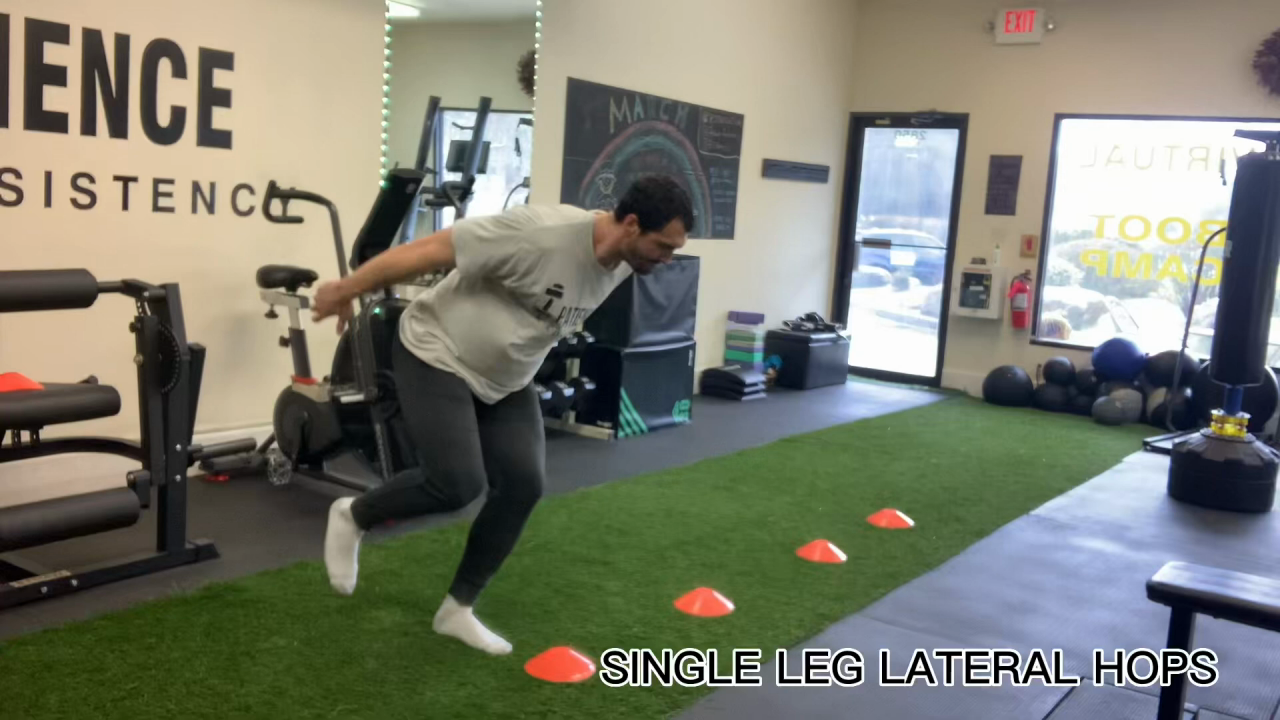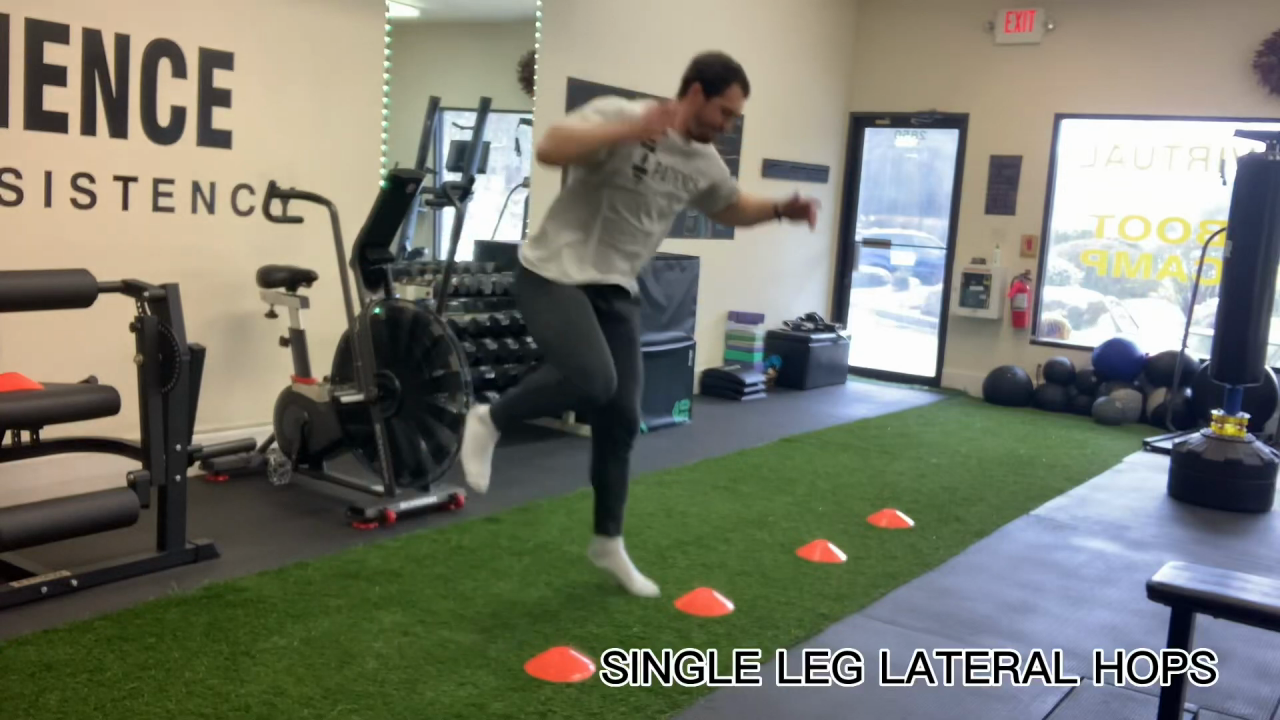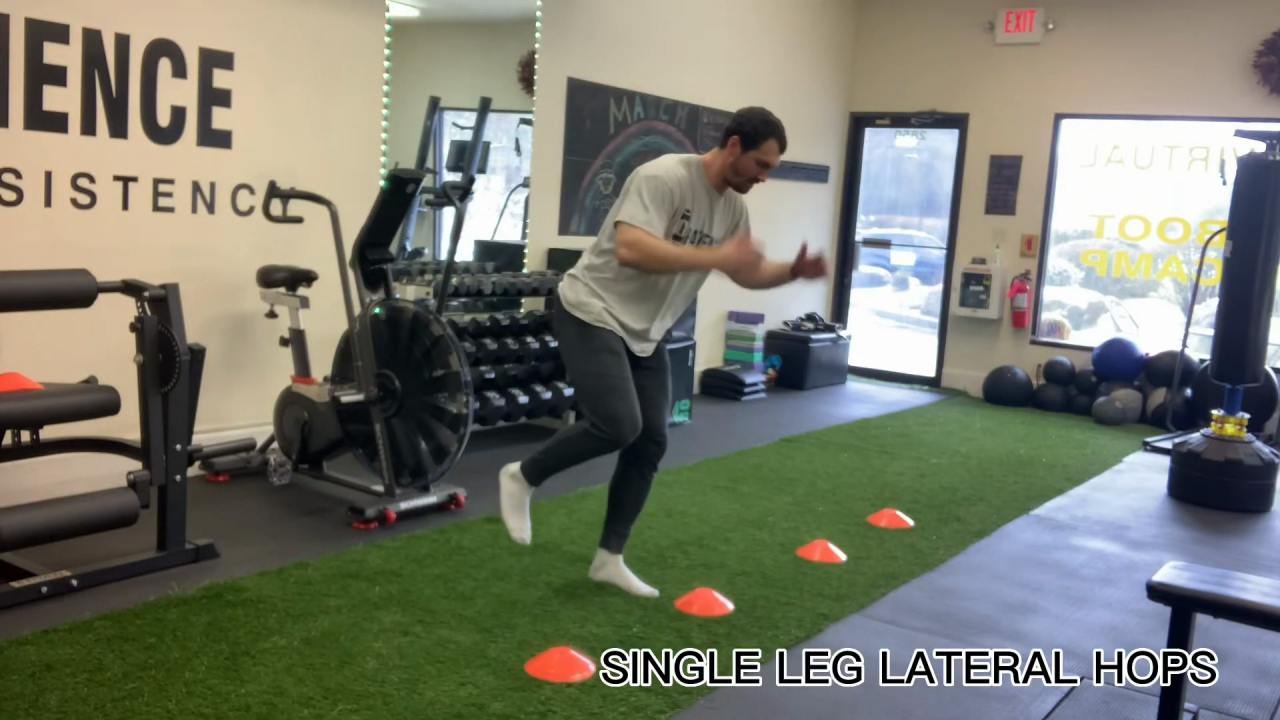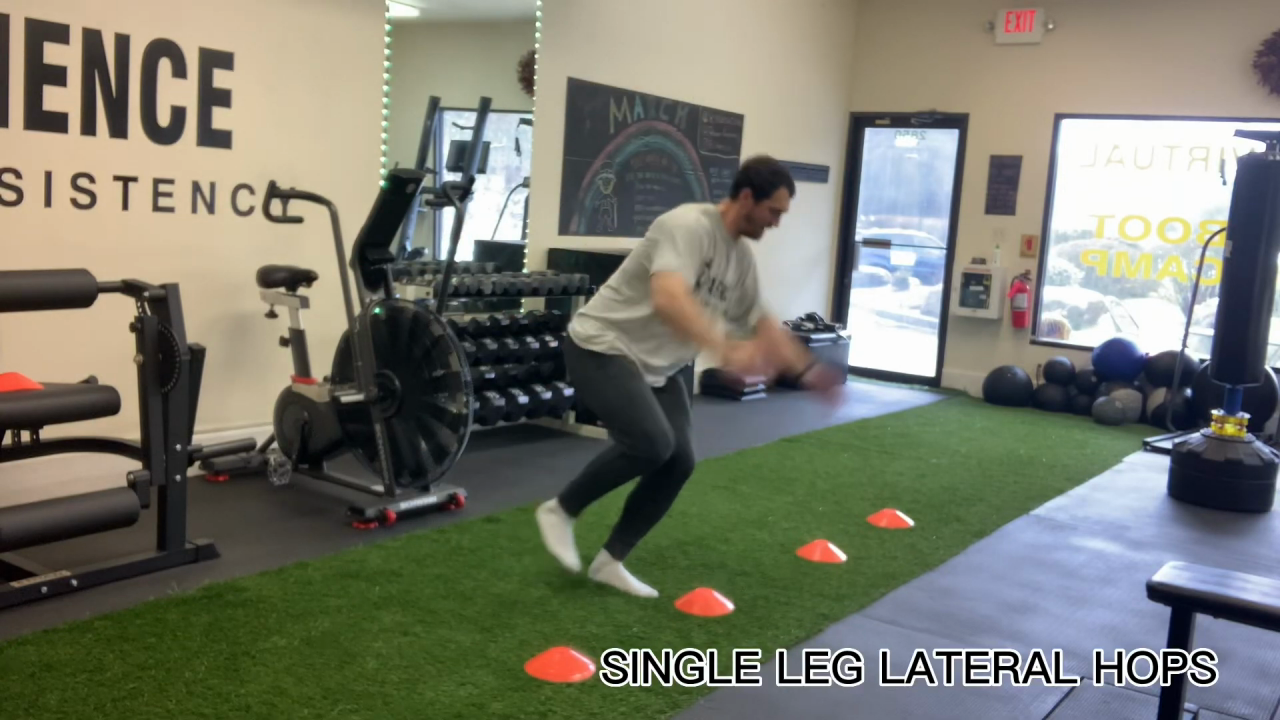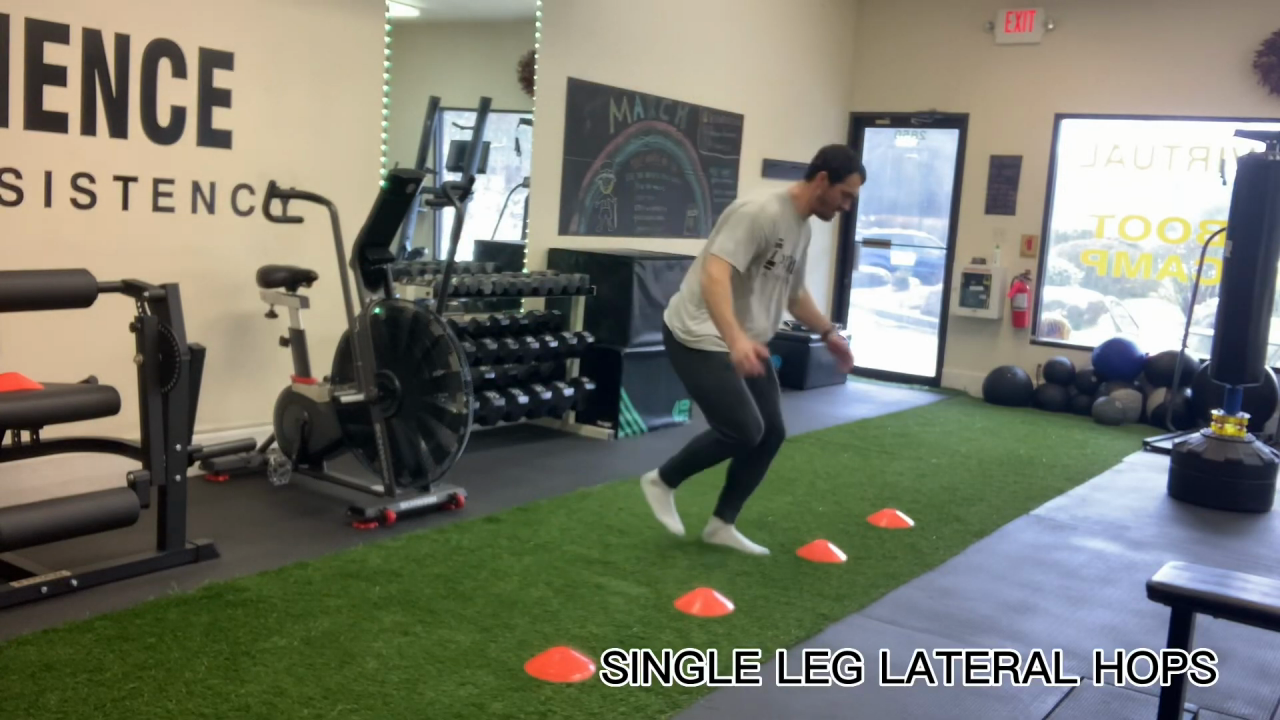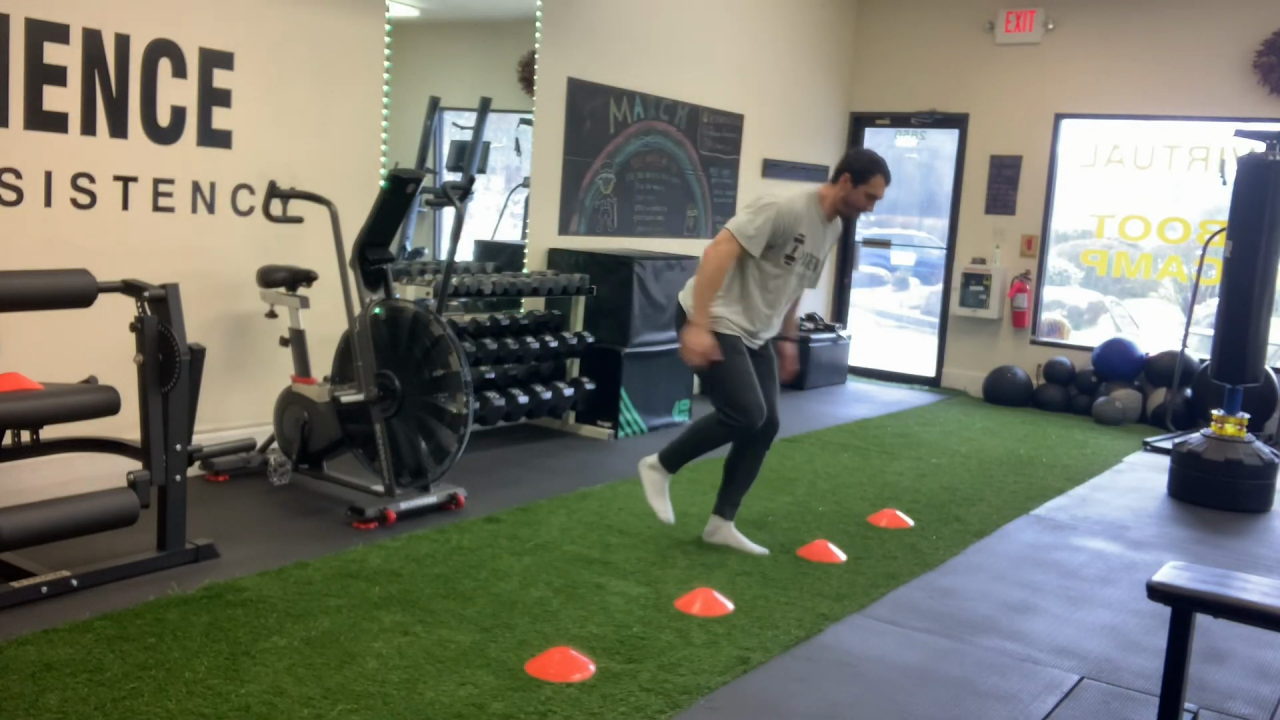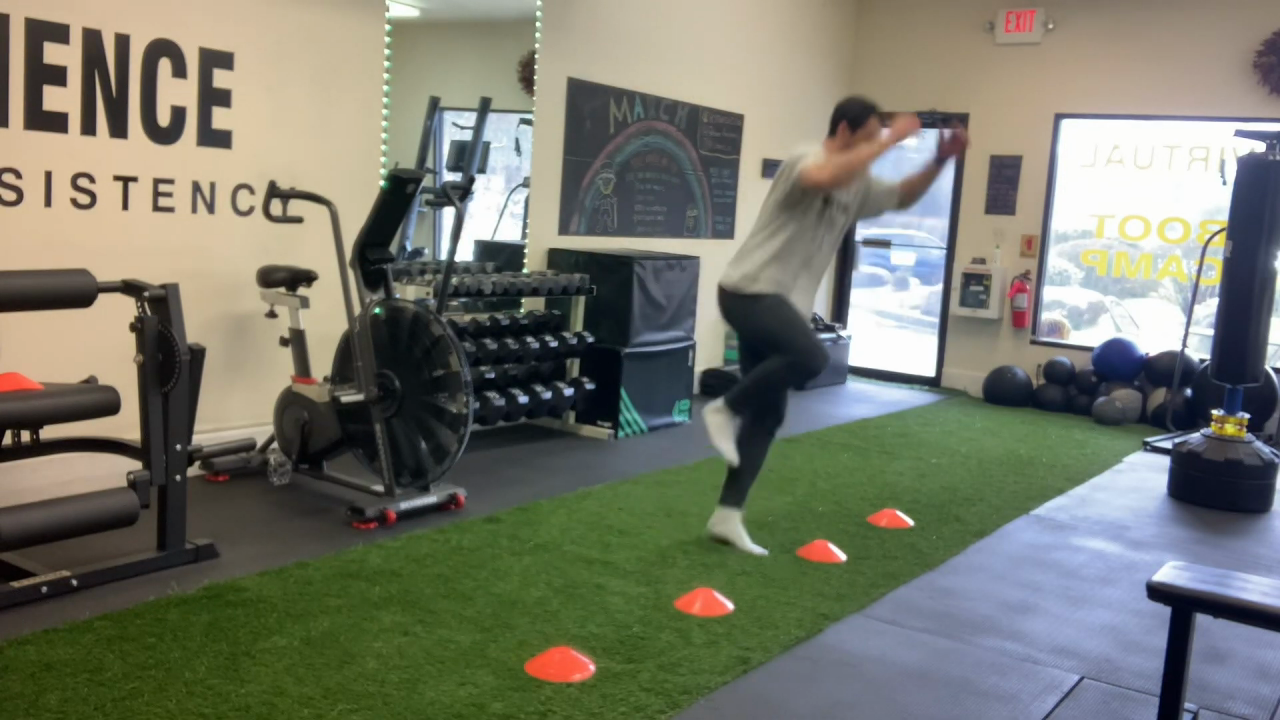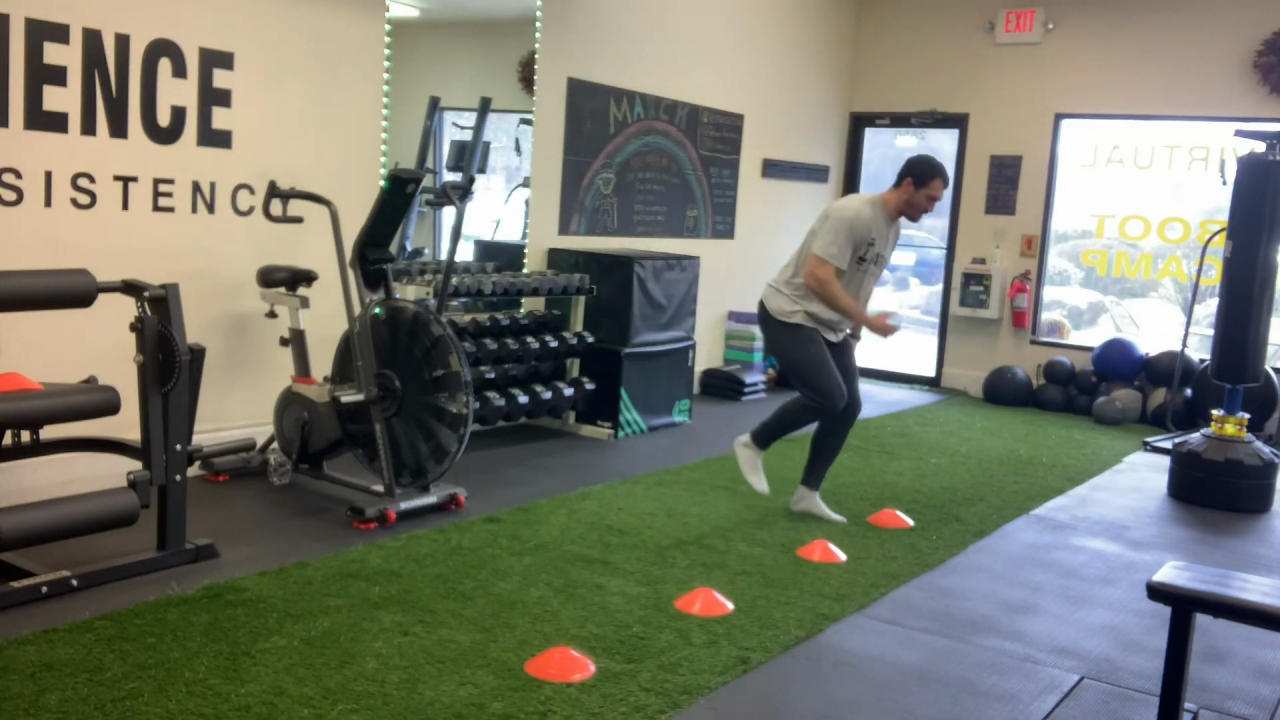
dt=0.7s
person 1, frame 1
left shoulder: (618, 267)
right shoulder: (543, 233)
right elbow: (435, 250)
right wrist: (349, 289)
left hip: (505, 378)
right hip: (439, 357)
left knee: (522, 484)
right knee: (456, 485)
left ankle: (457, 608)
right ankle: (352, 516)
person 1, frame 2
left shoulder: (702, 160)
right shoulder: (621, 116)
left elbow: (732, 208)
right elbow: (550, 148)
left wrist: (781, 209)
right wrist: (632, 129)
left hip: (613, 289)
right hip: (554, 275)
left knee: (620, 423)
right knee: (592, 381)
left ankle: (608, 544)
right ankle: (490, 420)
person 1, frame 3
left shoulder: (731, 206)
right shoulder: (664, 178)
left elbow: (749, 273)
right elbow: (630, 248)
left wrist: (793, 270)
right wrist: (713, 258)
left hip: (644, 332)
right hip: (592, 314)
left knee: (649, 442)
right knee: (619, 426)
left ankle: (608, 559)
right ankle: (522, 476)
person 1, frame 4
left shoulder: (739, 256)
right shoulder: (687, 226)
left elbow: (759, 322)
right elbow: (668, 295)
left wrist: (805, 368)
right wrist: (725, 350)
left hip: (655, 362)
right hip: (602, 348)
left knee: (678, 463)
right knee: (653, 445)
left ankle: (610, 562)
right ankle: (561, 510)
person 1, frame 5
left shoulder: (802, 229)
right shoulder: (758, 214)
left elbow: (794, 291)
right elbow: (713, 276)
left wrist: (828, 334)
right wrist: (736, 340)
left hip: (744, 342)
right hip: (699, 338)
left knee: (770, 433)
right knee: (743, 431)
left ankle: (722, 525)
right ankle: (661, 481)
person 1, frame 6
left shoulder: (833, 228)
right shoulder: (783, 207)
right elbow: (720, 251)
left wrist: (786, 338)
right wrist: (699, 324)
left hip: (753, 332)
right hip: (716, 324)
left knee: (765, 426)
right knee: (746, 415)
left ankle: (721, 524)
right ankle: (660, 466)
person 1, frame 7
left shoulder: (856, 181)
right shoulder: (809, 161)
left elbow: (902, 198)
right elbow: (824, 179)
left wrist: (942, 160)
right wrist: (886, 140)
left hip: (779, 299)
right hip: (749, 292)
left knee: (768, 412)
right knee: (811, 359)
left ankle: (727, 515)
right ankle: (725, 409)
person 1, frame 8
left shoulder: (892, 227)
right shoulder: (851, 214)
right elbow: (818, 277)
left wrist: (855, 326)
right wrist: (864, 320)
left hip: (828, 323)
right hip: (790, 316)
left knee: (847, 407)
right knee: (828, 397)
left ankle: (807, 494)
right ankle: (752, 443)
